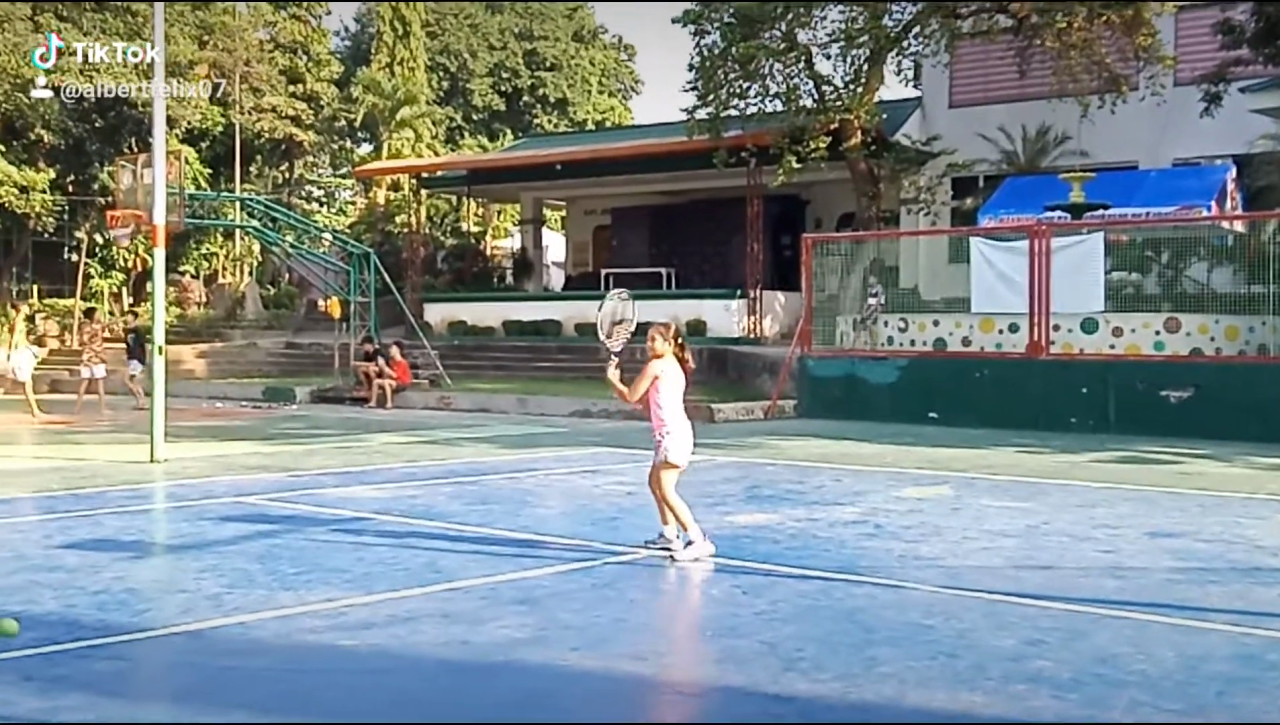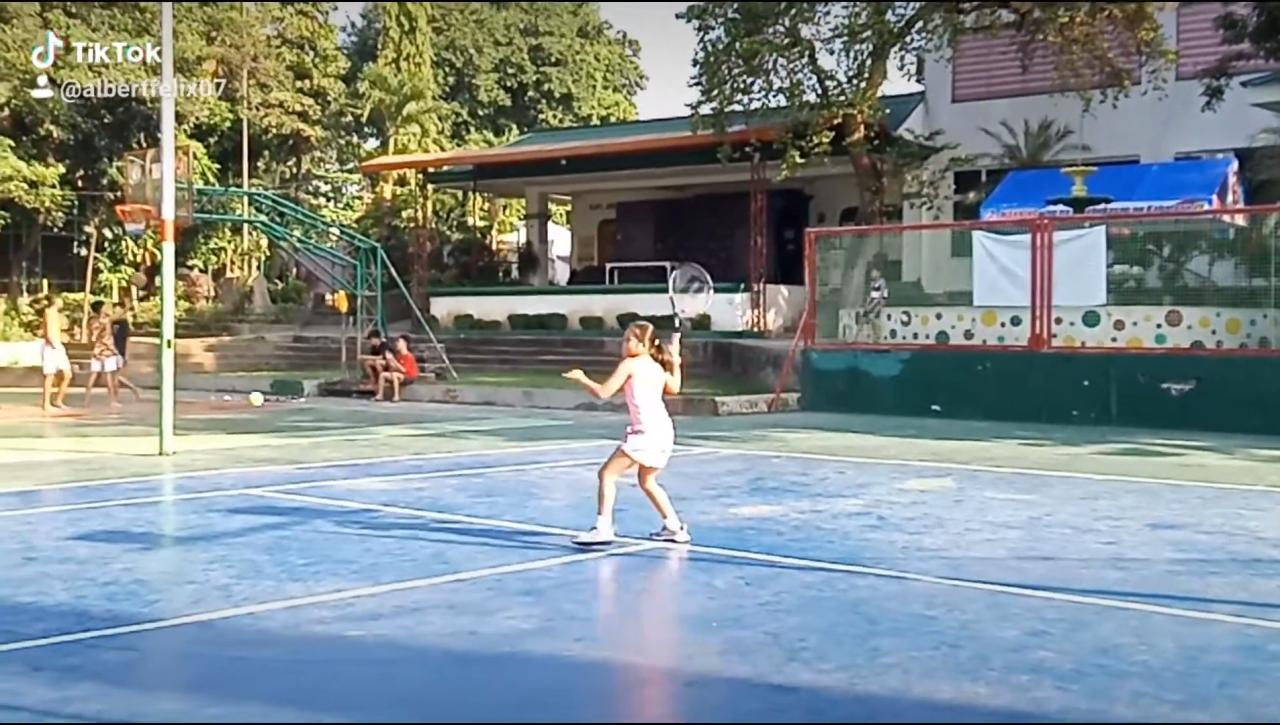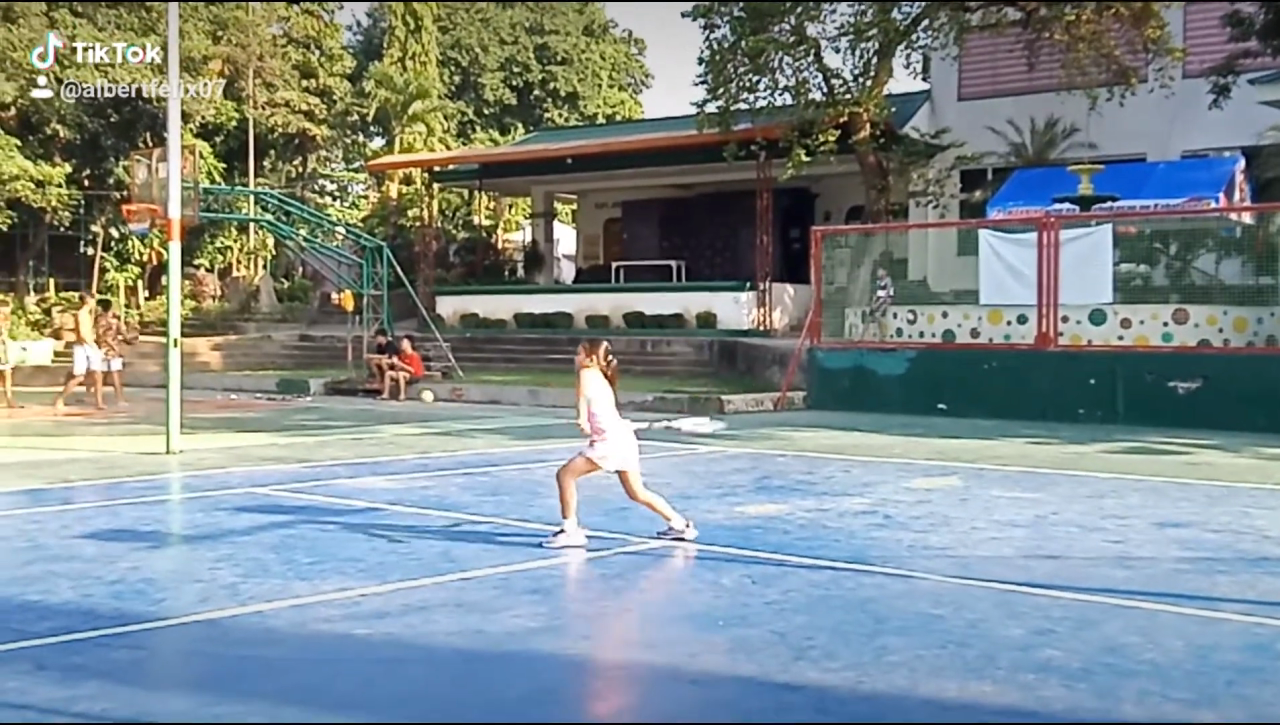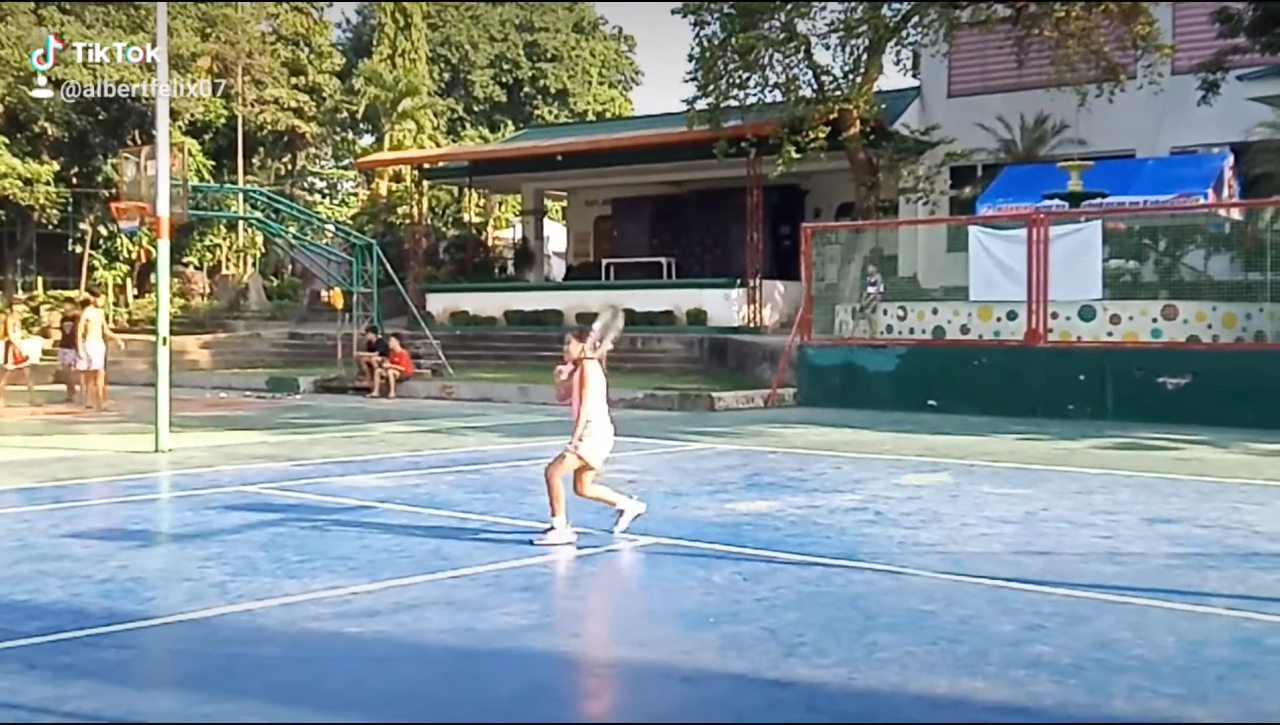
dt=0.3s
person 1, frame 1
left shoulder: (656, 365)
right shoulder: (675, 368)
left elbow: (632, 397)
right elbow: (648, 399)
left wrist: (613, 380)
right wrist: (622, 389)
left hip: (672, 434)
right hip: (675, 434)
left knee: (663, 490)
right knee: (659, 485)
left ankle: (698, 541)
right ankle: (670, 534)
person 1, frame 2
left shoulder: (629, 364)
right shoulder: (658, 368)
left elbow: (603, 392)
right elbow: (674, 388)
left wrist: (581, 378)
right wrist: (675, 360)
left hip: (645, 432)
right hip: (663, 430)
left knee: (607, 474)
right knee: (647, 481)
left ankle: (603, 527)
right ankle: (675, 527)
person 1, frame 3
left shoulder: (588, 373)
right shoulder: (604, 380)
left elbow: (584, 397)
left wrist: (584, 422)
left hip: (608, 440)
right hip: (624, 438)
left knee: (564, 475)
right knee: (636, 491)
left ankle: (571, 531)
right ankle: (680, 524)
person 1, frame 4
left shoulder: (590, 367)
right shoulder: (579, 368)
left elbow: (586, 404)
right elbow: (570, 398)
left wrist: (576, 434)
right wrist: (565, 373)
left hip: (595, 434)
right hip: (594, 434)
left knee: (553, 472)
right knee: (583, 487)
left ankle: (560, 528)
right ankle: (627, 504)
